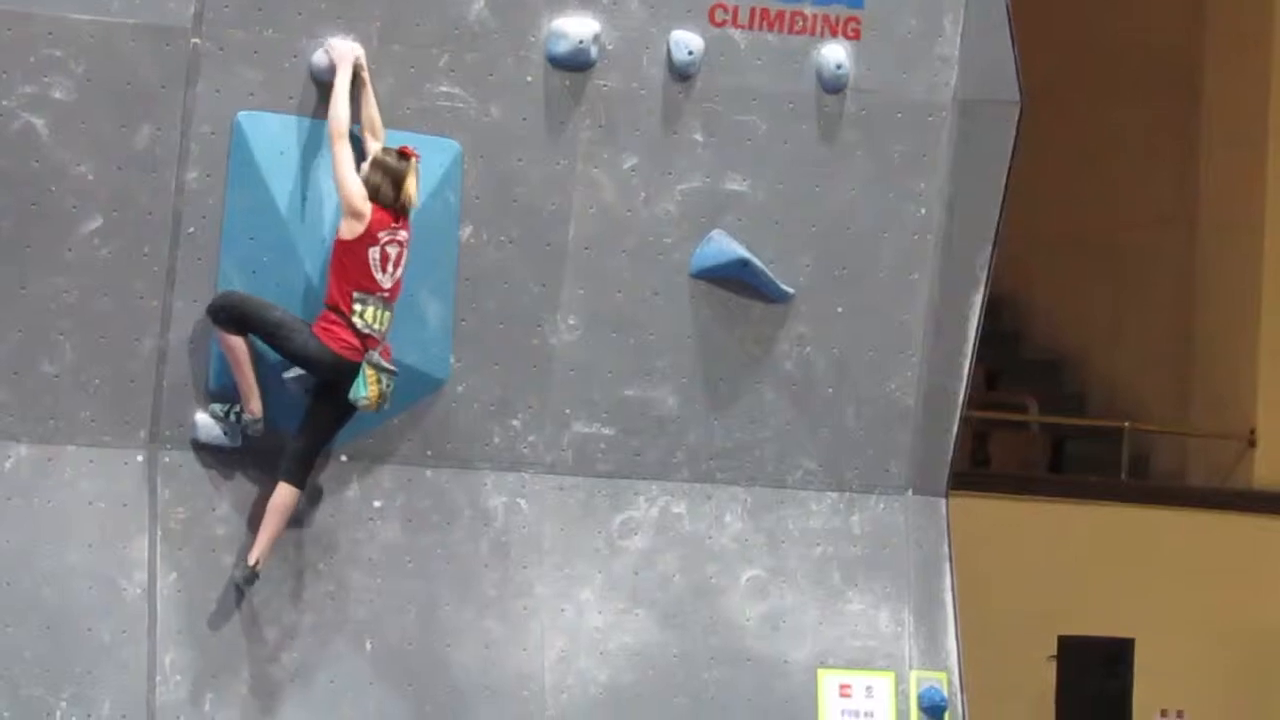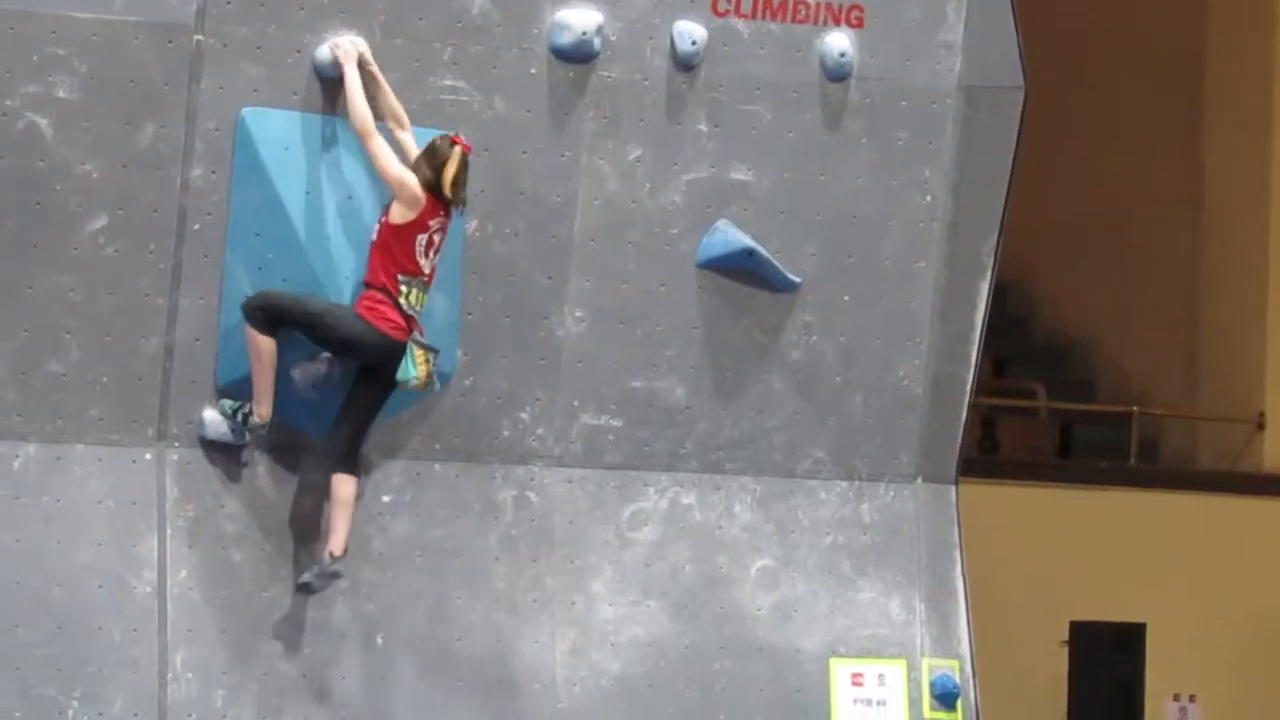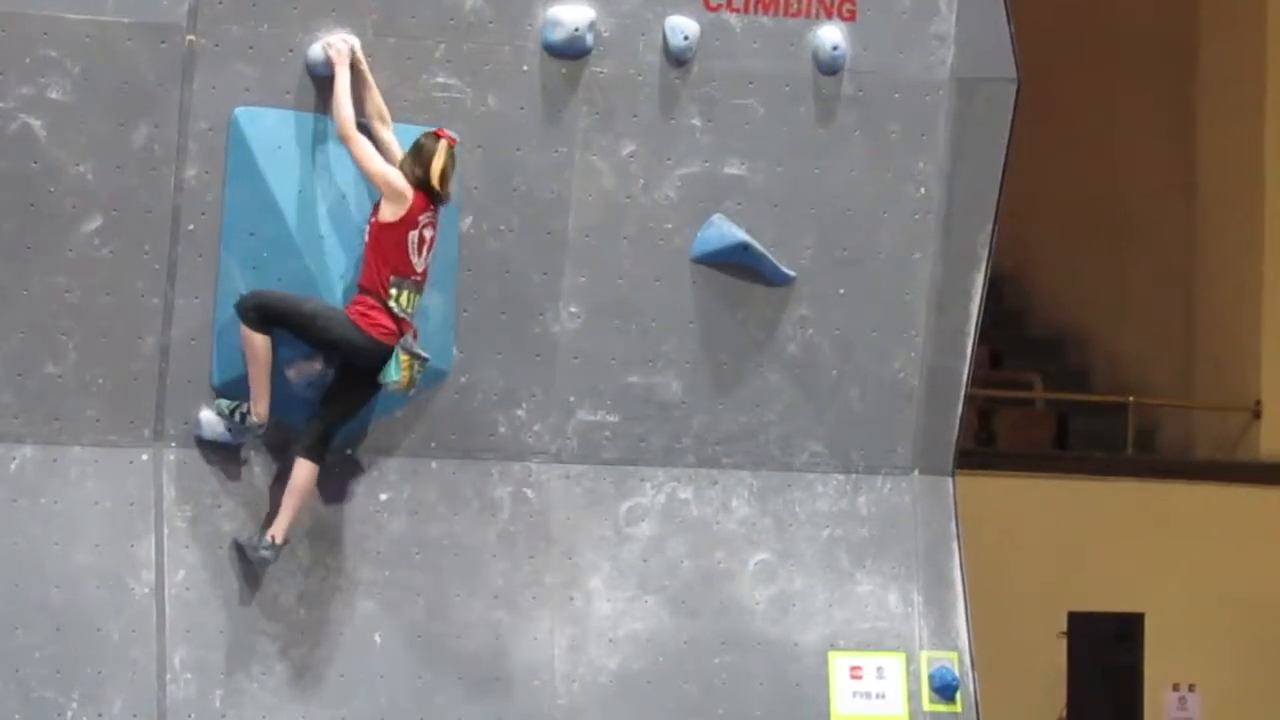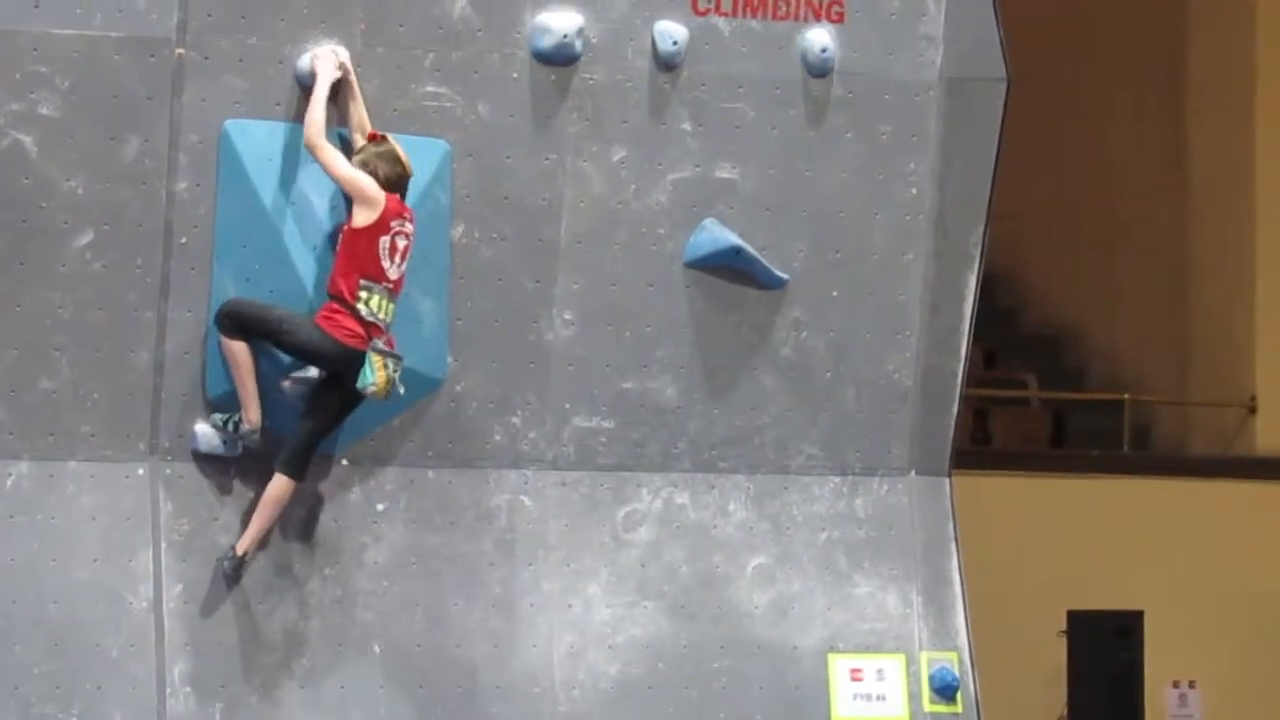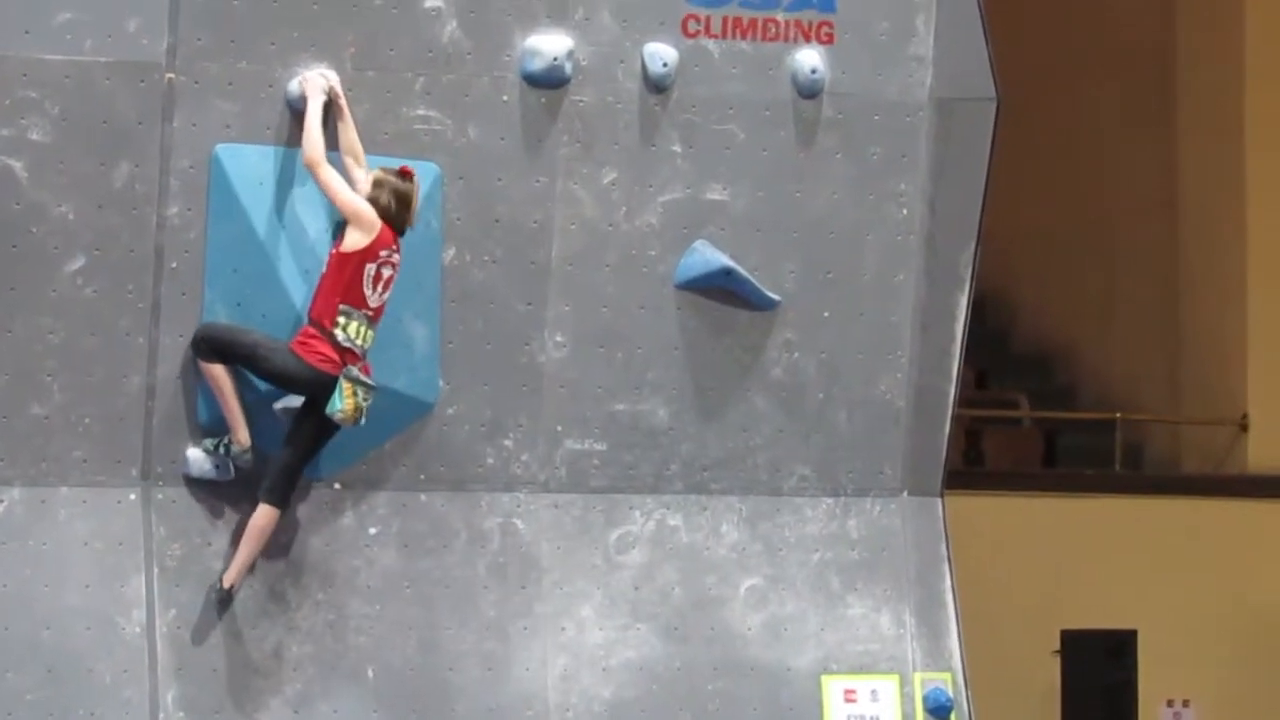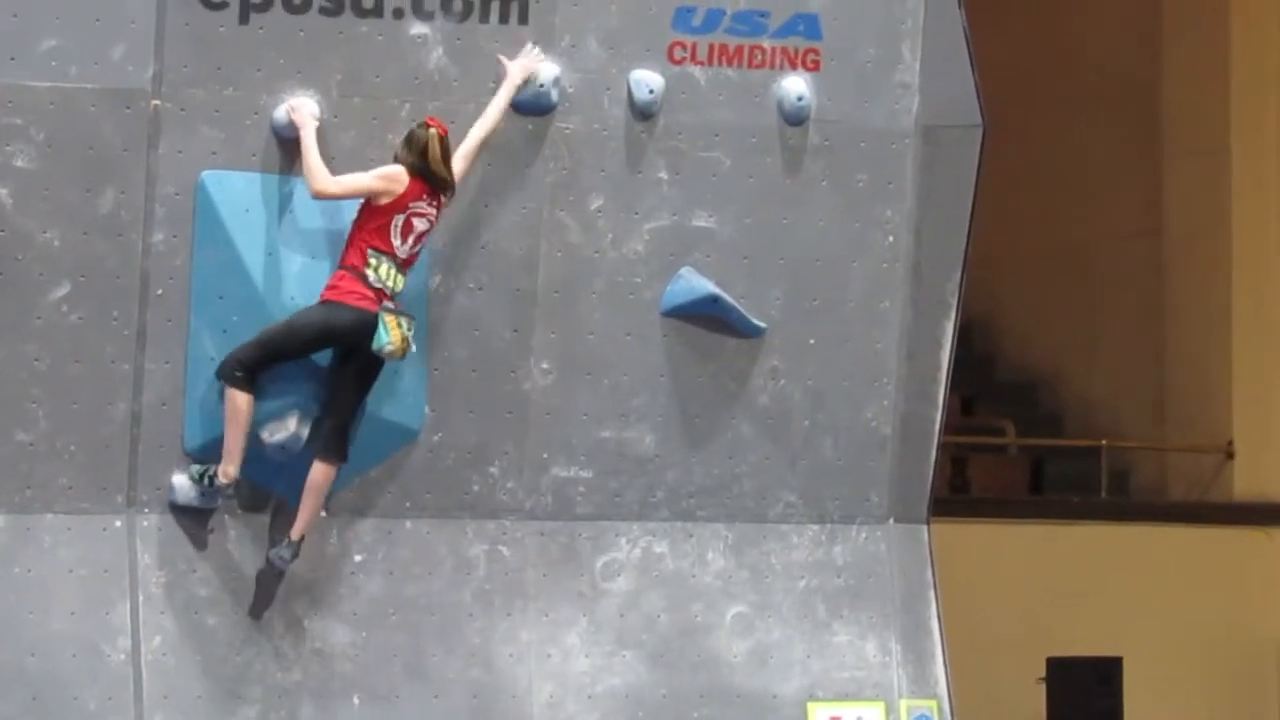
dt=0.7s
person 1, frame 1
left shoulder: (360, 212)
right shoulder: (400, 220)
left elbow: (340, 139)
right elbow: (374, 140)
left wrist: (344, 70)
right wrist: (363, 75)
left hip: (330, 351)
right hip: (364, 366)
left knee: (225, 306)
right knee: (300, 457)
left ankle: (250, 412)
right ankle: (252, 563)
person 1, frame 2
left shoulder: (414, 193)
right shoulder: (440, 205)
left elbow: (369, 133)
right elbow: (399, 126)
left wrist: (351, 67)
right wrist: (370, 67)
left hip: (371, 329)
right hip: (398, 343)
left knee: (261, 306)
right knee: (345, 443)
left ankle: (256, 416)
right ankle: (333, 554)
person 1, frame 3
left shoulder: (402, 191)
right shoulder: (427, 202)
left elbow: (349, 132)
right elbow: (379, 125)
left wrist: (341, 66)
right wrist: (360, 67)
left hip: (365, 333)
right hip: (388, 345)
left knee: (254, 306)
right knee: (318, 431)
left ankle: (254, 414)
right ankle: (274, 538)
person 1, frame 4
left shoulder: (373, 196)
right shoulder: (404, 213)
left elbow: (314, 141)
right elbow: (365, 140)
left wrist: (323, 79)
right wrist: (349, 83)
left hip: (337, 339)
right hip: (369, 355)
left knee: (230, 314)
right knee: (299, 449)
left ankle: (248, 420)
right ankle: (242, 550)
person 1, frame 5
left shoulder: (368, 224)
right shoulder: (389, 242)
left elbow: (315, 159)
right elbow: (355, 163)
left wrist: (315, 98)
right wrist: (340, 105)
left hip: (312, 364)
right hip: (347, 383)
left knee: (207, 339)
right knee: (281, 479)
left ankle: (238, 442)
right ankle: (229, 583)
person 1, frame 6
left shoulder: (394, 179)
right shoulder: (441, 190)
left elbow: (320, 186)
right elbow: (482, 131)
left wrist: (306, 129)
right wrist: (515, 78)
left hip: (343, 308)
right hip: (378, 323)
left knee: (238, 366)
right knee: (334, 432)
left ankle: (223, 476)
right ankle: (294, 540)
